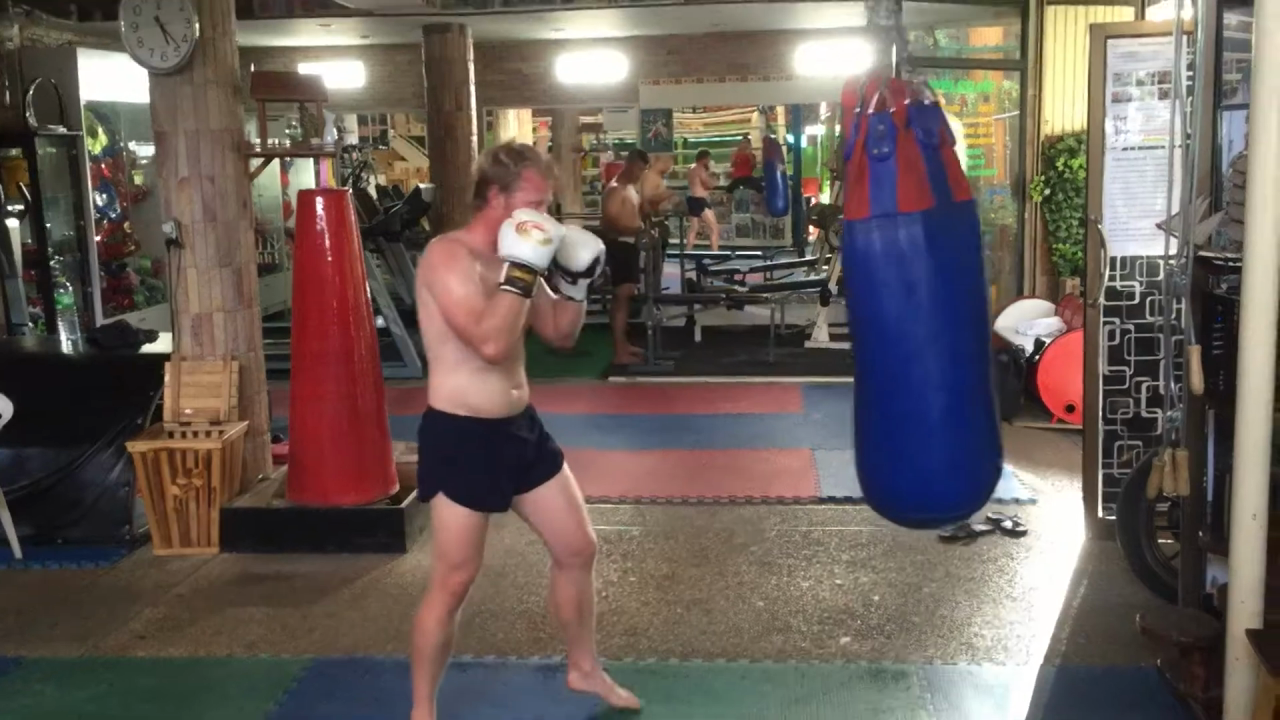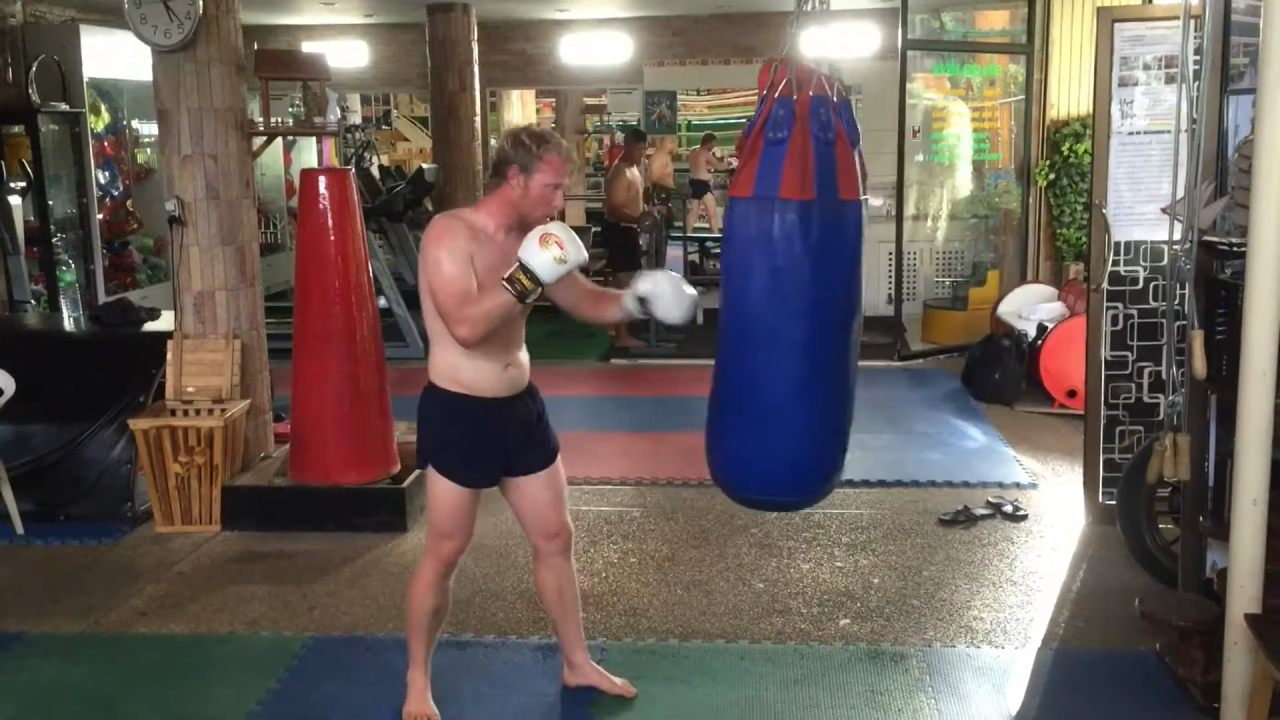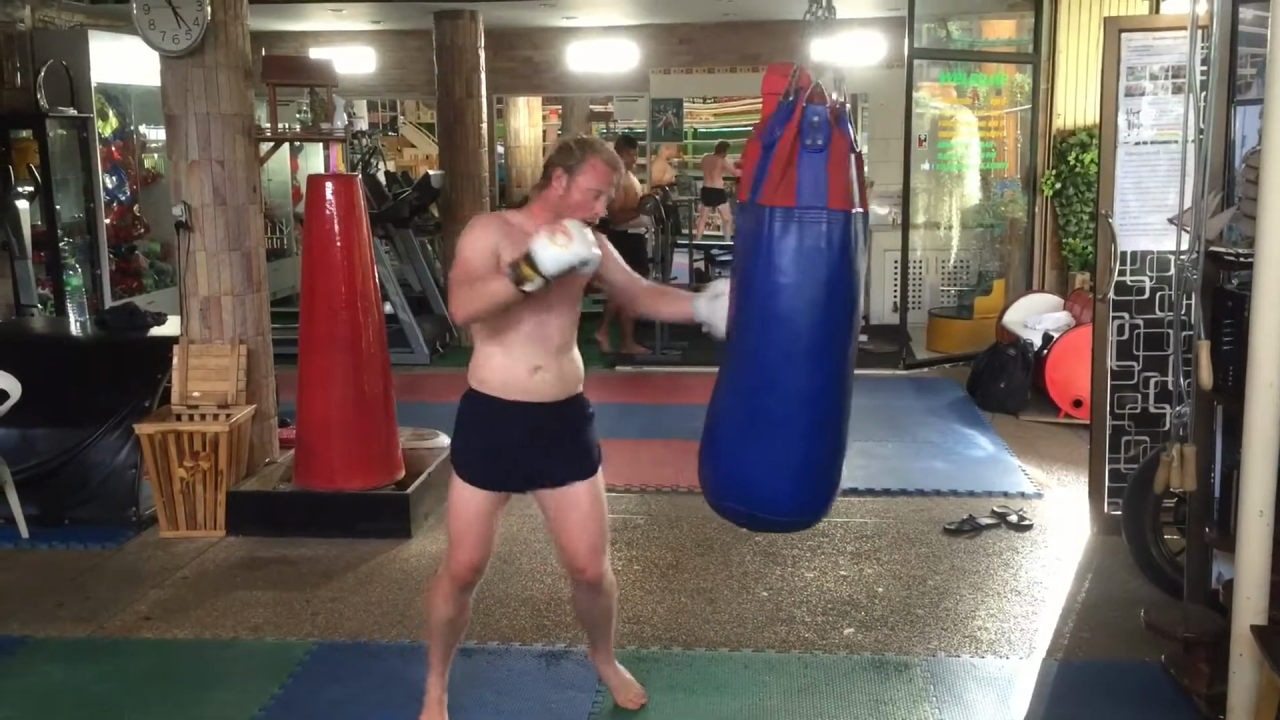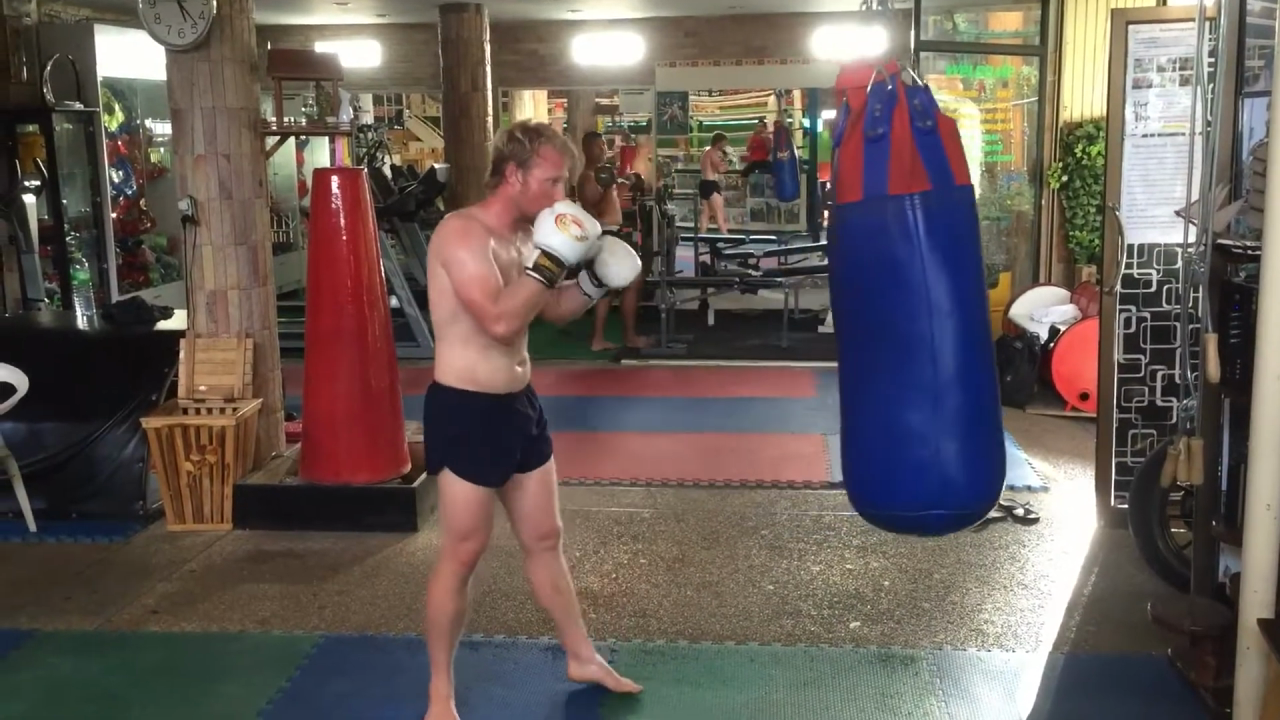
dt=0.7s
person 1, frame 1
left shoulder: (515, 254)
right shoulder: (447, 256)
left elbow: (560, 333)
right elbow: (490, 342)
left wrist: (574, 279)
right wrist: (521, 270)
left hip: (521, 426)
right hip: (460, 435)
left knee: (578, 550)
right knee: (453, 582)
left ankle: (585, 669)
person 1, frame 2
left shoulder: (533, 236)
right shoulder: (449, 232)
left elbow: (586, 306)
right elbow: (467, 326)
left wrist: (641, 297)
right wrist: (530, 275)
left hip: (519, 406)
right hip: (459, 412)
left knee: (553, 540)
right knee: (444, 553)
left ankle: (577, 661)
person 1, frame 3
left shoulder: (588, 245)
right shoulder: (490, 231)
left elbow: (643, 297)
right elbow: (463, 306)
left wrist: (704, 304)
right wrist: (535, 269)
left hip: (564, 417)
right hip: (491, 416)
left knee: (588, 567)
right knee: (463, 567)
left ankle: (604, 659)
person 1, frame 4
left shoulder: (528, 232)
right shoulder: (463, 232)
left elbow: (554, 306)
right elbow: (499, 322)
left wrist: (595, 277)
right wrist: (553, 257)
left hip: (519, 403)
right hip: (465, 411)
left knee: (545, 539)
right knee: (463, 554)
left ankle: (584, 659)
person 2, frame 1
left shoulder: (631, 187)
right shoulder: (615, 189)
right elbow: (609, 222)
right wrist: (635, 230)
left hip: (630, 244)
right hip: (618, 245)
left knee: (626, 295)
right knee: (622, 296)
left ankle: (623, 343)
right ankle: (620, 352)
person 2, frame 2
left shoulder: (633, 168)
right shoulder: (620, 173)
right elbow: (615, 209)
left wrist: (647, 210)
right wrist: (638, 219)
left hip: (627, 229)
right hip: (619, 230)
left knee: (620, 280)
right knee: (624, 282)
left ankle: (616, 326)
right ankle: (622, 336)
person 2, frame 3
left shoulder: (627, 174)
right shoulder: (616, 180)
right elbow: (616, 216)
right wrist: (640, 209)
left hip: (634, 235)
right hip: (626, 237)
left ankle: (604, 331)
right ankle: (628, 343)
person 2, frame 4
left shoulder: (602, 173)
right shoulder: (587, 178)
right elbow: (598, 211)
left wrist: (617, 185)
right wrist: (608, 187)
left hip: (610, 234)
right hip: (605, 236)
right knee: (633, 281)
left ankle: (598, 339)
right ankle: (631, 336)
